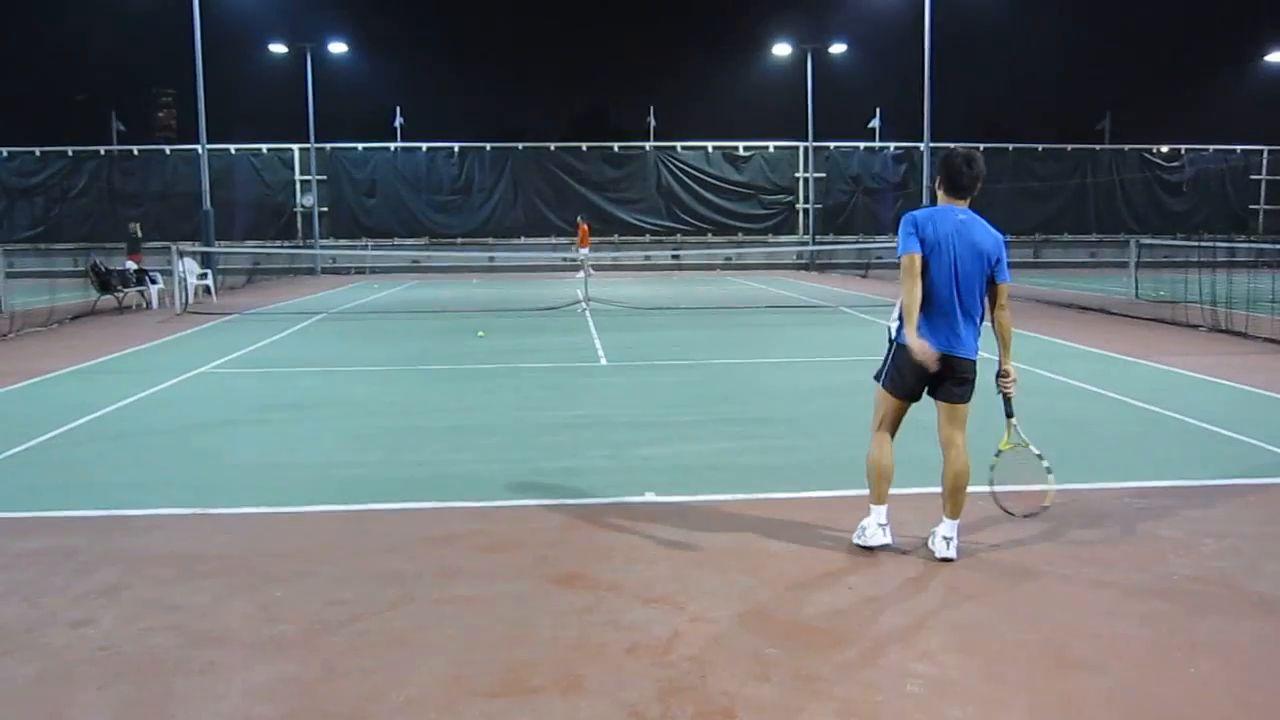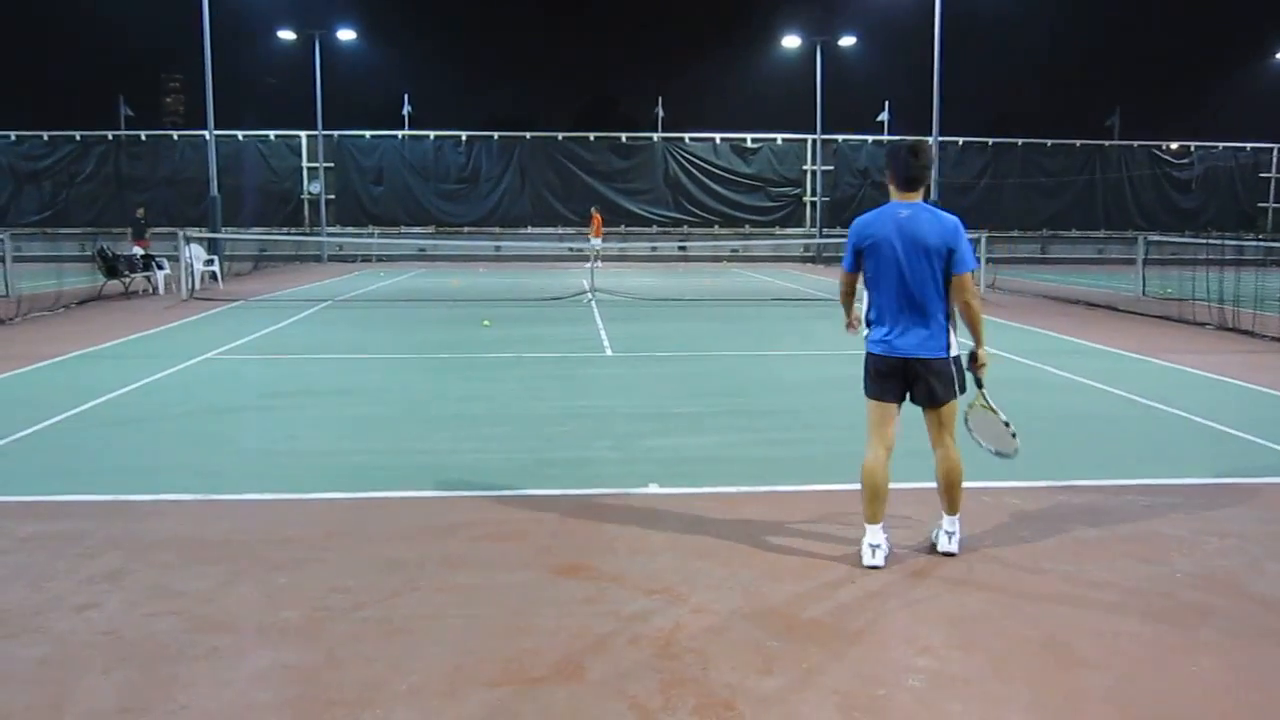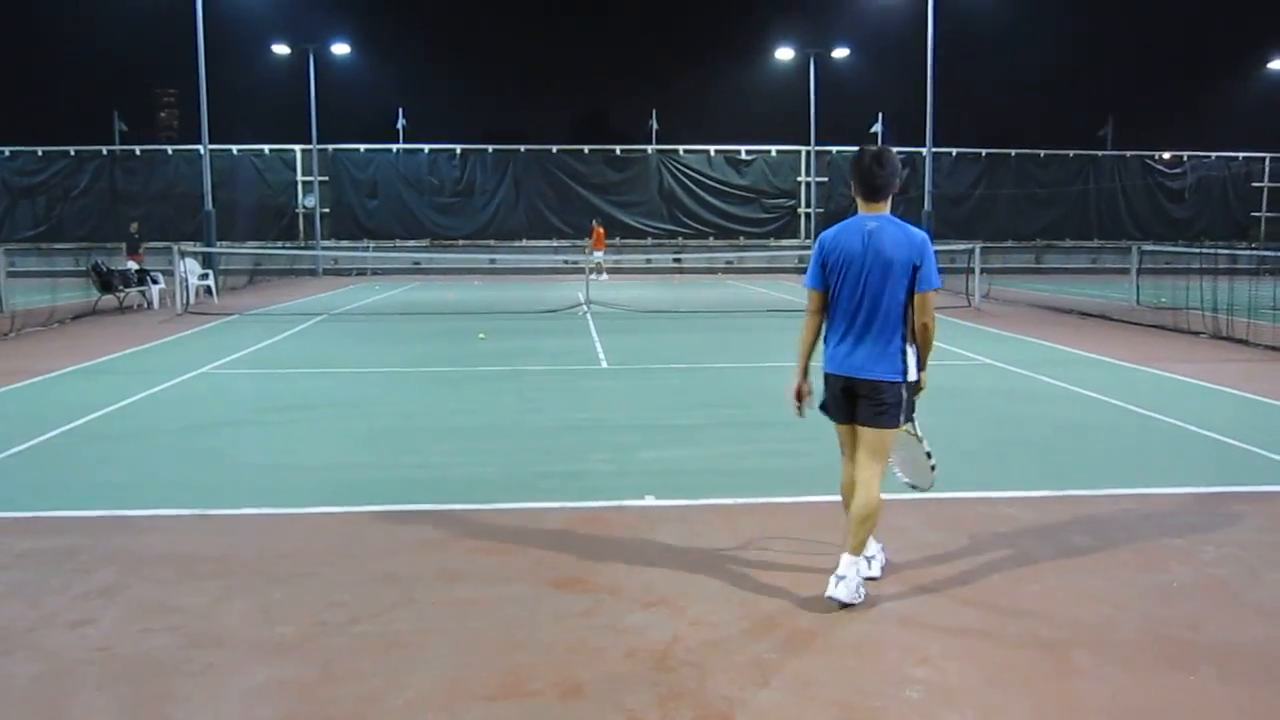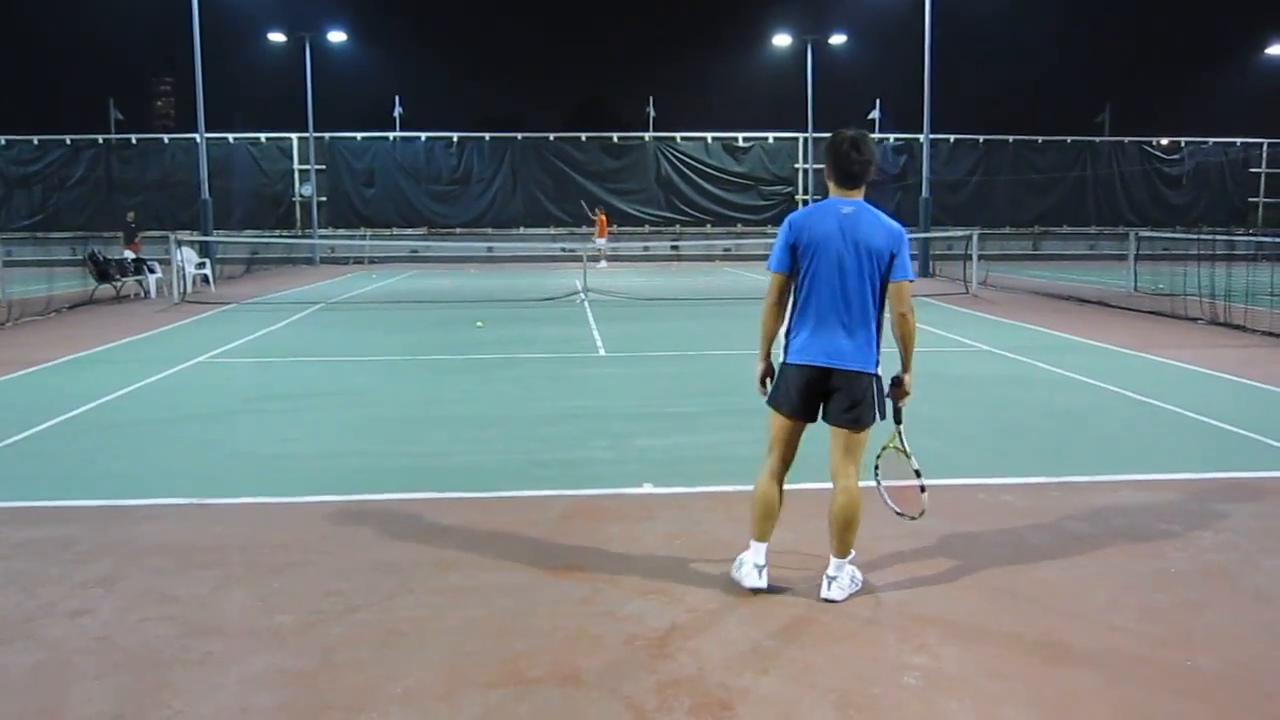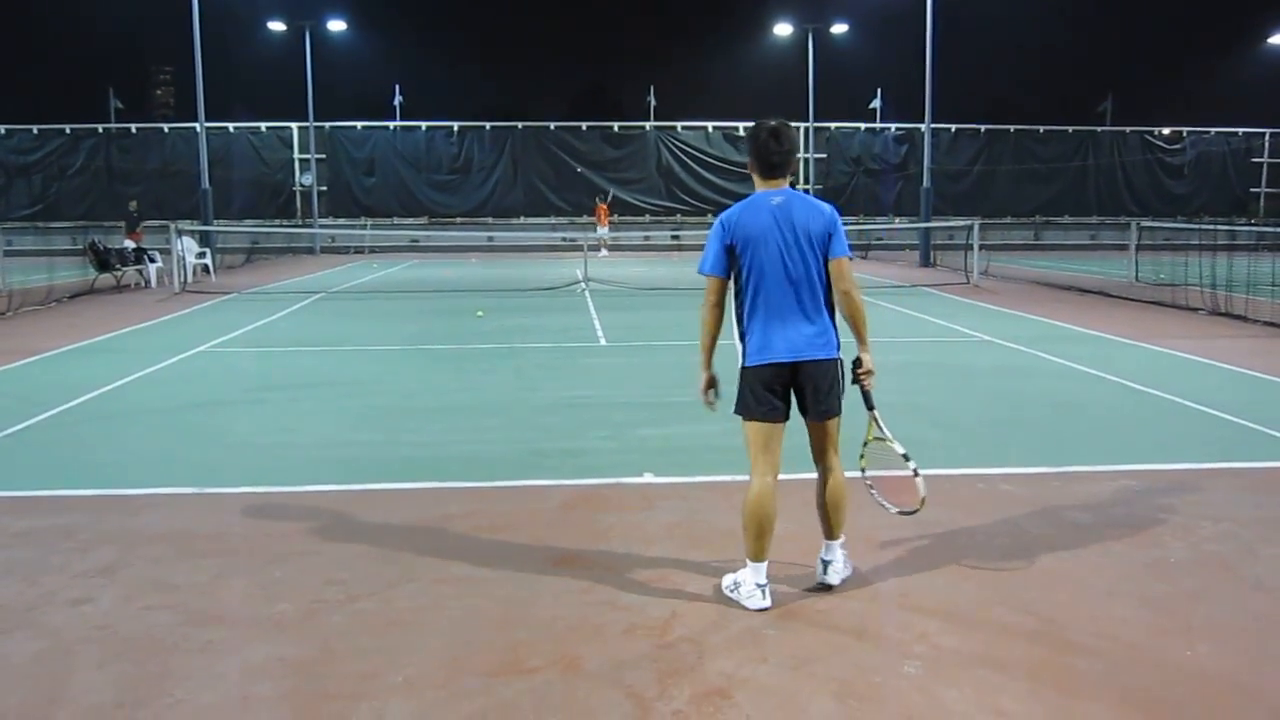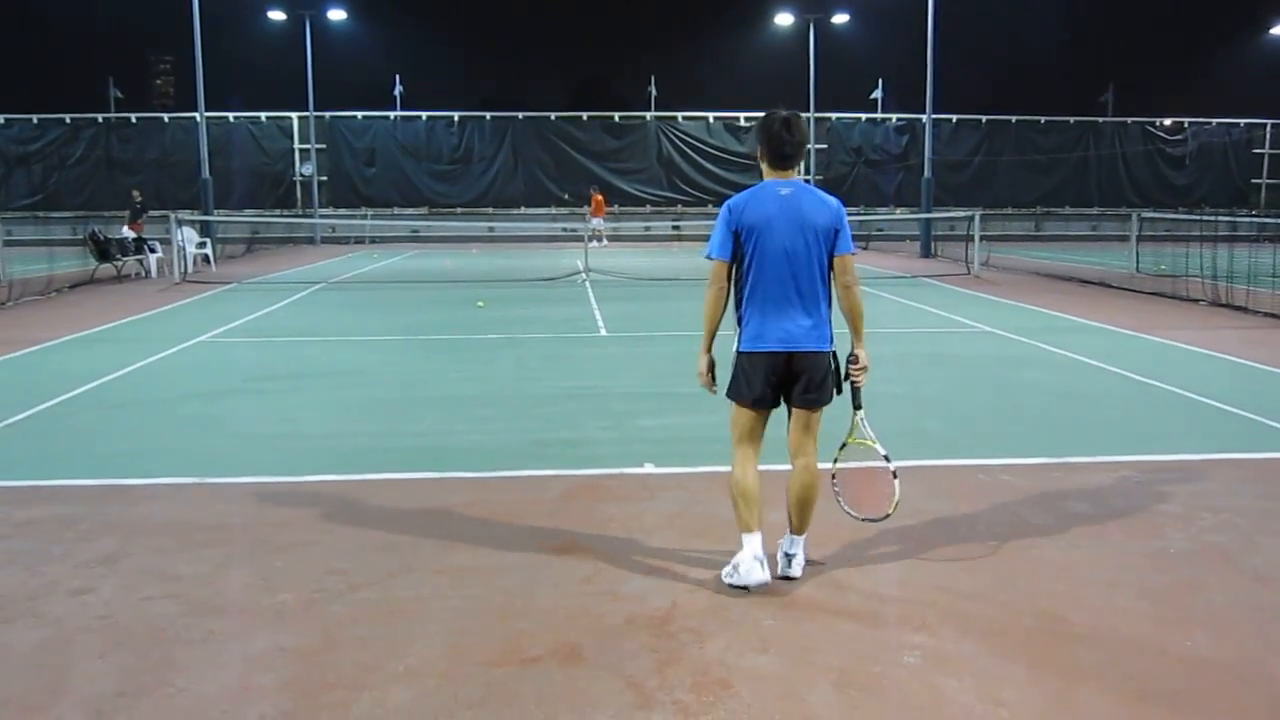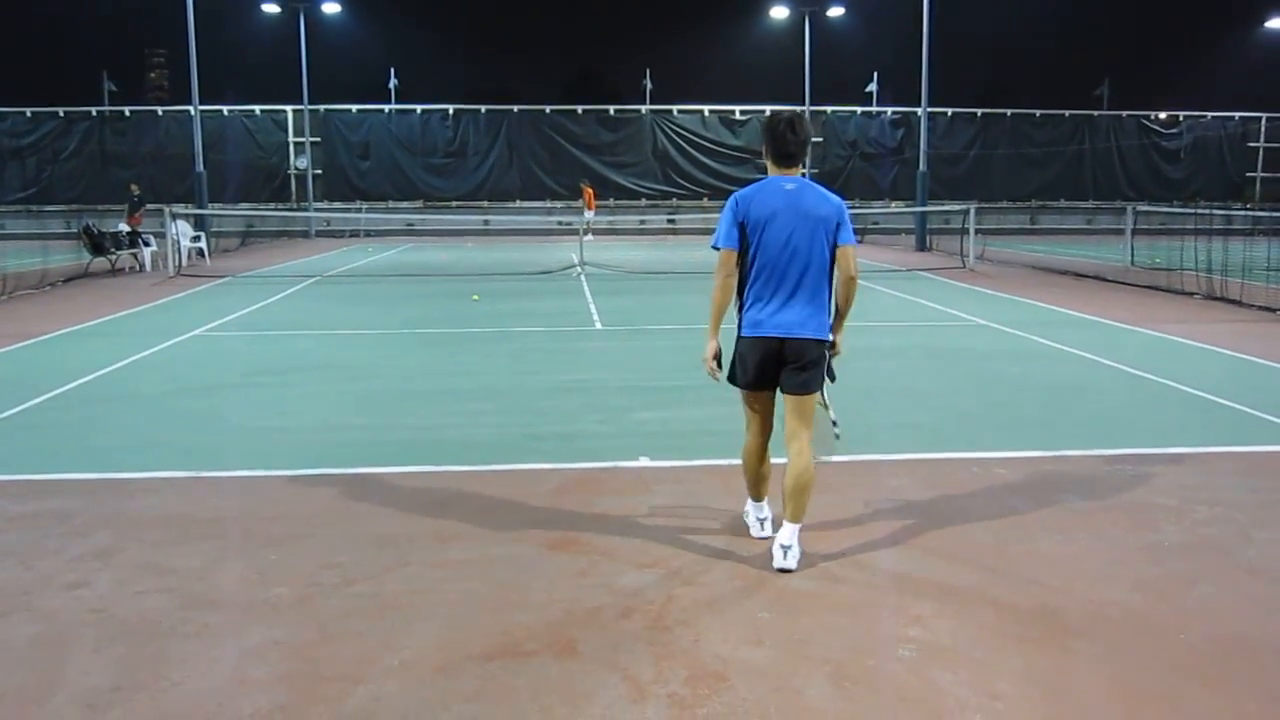
dt=0.5s
person 1, frame 1
left shoulder: (917, 222)
right shoulder: (992, 238)
left elbow: (912, 276)
right elbow: (1000, 307)
left wrist: (910, 333)
right wrist: (1006, 361)
left hip: (915, 348)
right hip: (962, 354)
left knee: (882, 433)
right knee: (954, 444)
left ankle: (878, 522)
right ankle: (947, 535)
person 1, frame 2
left shoulder: (863, 227)
right shoulder: (948, 227)
left elbow: (847, 288)
right elbow: (965, 298)
left wrist: (851, 315)
right wrist: (979, 344)
left hip: (882, 351)
right hip: (935, 351)
left knee: (878, 447)
right knee: (944, 443)
left ankle: (874, 540)
right ankle: (950, 529)
person 1, frame 3
left shoulder: (830, 240)
right shoulder: (915, 243)
left elbow: (813, 313)
right elbow: (923, 319)
left wrist: (801, 372)
right wrist: (921, 367)
left hip: (839, 370)
right hip: (888, 373)
left knee: (853, 465)
right knee: (870, 474)
left ankle: (864, 552)
right ankle: (846, 574)
person 1, frame 4
left shoulder: (798, 223)
right shoulder: (891, 233)
left elbow: (775, 300)
right elbow: (902, 311)
left wrist: (763, 358)
right wrist: (906, 369)
left hip: (801, 361)
right hip: (857, 367)
left knee: (775, 462)
right knee: (846, 473)
left ankle: (755, 561)
right ankle: (839, 573)
person 1, frame 5
left shoulder: (730, 222)
right shoulder: (824, 215)
left elbow: (713, 302)
right elbow: (845, 289)
left wrist: (705, 365)
right wrist: (864, 347)
left hip: (762, 360)
right hip: (820, 357)
left knee: (763, 472)
right knee: (829, 462)
left ankle: (755, 581)
right ankle: (833, 558)
person 1, frame 6
left shoulder: (737, 208)
right shoulder: (830, 209)
left elbow: (718, 286)
right elbow: (846, 284)
left wrist: (705, 349)
right wrist: (859, 344)
left hip: (757, 348)
right hip: (813, 349)
left knee: (745, 452)
right knee: (804, 452)
left ankle: (752, 555)
right ankle: (793, 551)
person 1, frame 7
left shoulder: (742, 202)
right shoulder: (832, 205)
left elbow: (726, 273)
right elbow: (849, 273)
left wrist: (713, 335)
right wrist: (838, 326)
left hip: (756, 334)
right hip: (809, 335)
left knee: (757, 429)
right knee: (799, 440)
left ankle: (758, 513)
right ankle: (788, 539)
